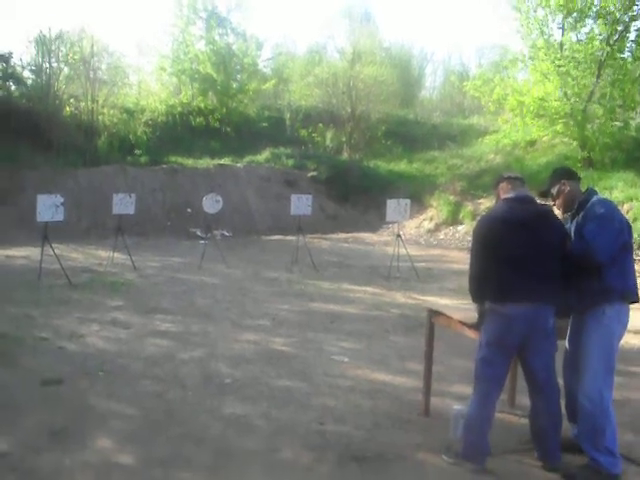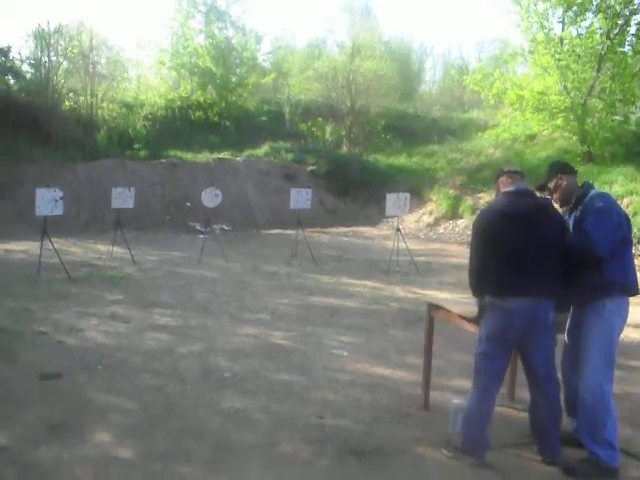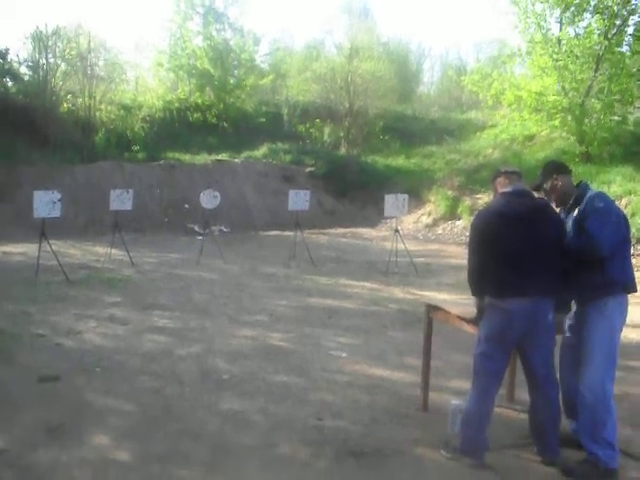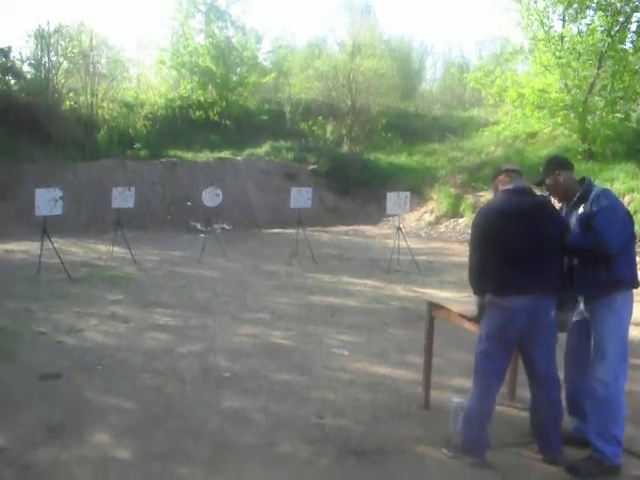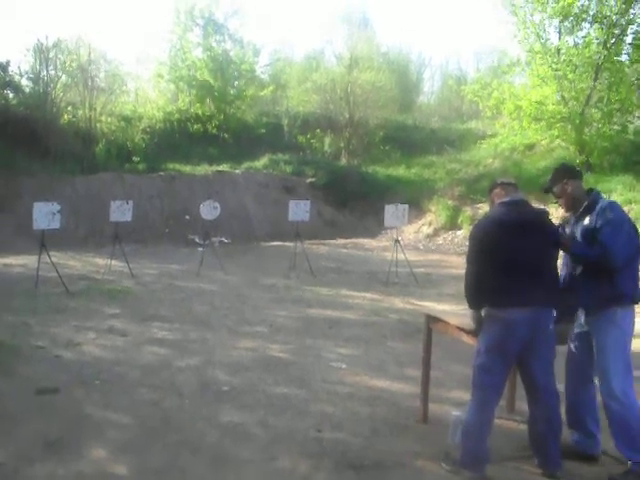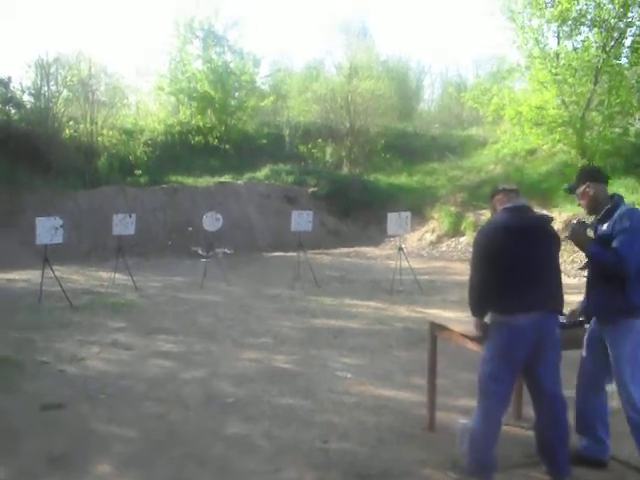
dt=0.2s
person 1, frame 1
left shoulder: (601, 210)
right shoulder: (578, 216)
left elbow: (594, 253)
left hip: (606, 307)
right hip: (586, 306)
left knee: (592, 386)
right knee: (575, 376)
right ankle: (583, 438)
person 1, frame 2
left shoulder: (600, 204)
right shoulder: (575, 209)
left elbow: (595, 247)
left hip: (606, 300)
right hip: (585, 299)
left knee: (593, 379)
right knee: (573, 369)
right ankle: (582, 431)
person 1, frame 3
left shoulder: (597, 203)
right shoulder: (570, 210)
left elbow: (597, 246)
left hip: (606, 299)
right hip: (584, 298)
left knee: (594, 379)
right knee: (571, 369)
right ankle: (583, 431)
person 1, frame 4
left shoulder: (602, 200)
right shoulder: (570, 208)
left elbow: (607, 244)
left wrist: (566, 240)
left hip: (611, 296)
right hip: (585, 296)
left knee: (605, 374)
right knee: (576, 366)
right ankle: (584, 429)
person 1, frame 5
left shoulder: (608, 213)
right shoulder: (575, 219)
left elbow: (611, 257)
left wrist: (571, 247)
left hip: (612, 310)
right hip: (585, 309)
left knee: (614, 386)
right knee: (577, 377)
right ankle: (585, 442)
person 1, frame 6
right shoulder: (602, 221)
left wrist: (587, 247)
right wrist: (584, 307)
right hip: (603, 317)
right knee: (588, 384)
right ankle: (592, 448)
person 2, frame 1
left shoulder: (490, 221)
right shoulder: (552, 222)
left elbow: (478, 269)
right elbow: (563, 266)
left wrist: (480, 301)
right wrist: (550, 301)
left hip: (504, 311)
right hip: (542, 311)
left knee: (487, 383)
right knee: (544, 384)
left ankle: (472, 451)
right ankle: (551, 455)
person 2, frame 2
left shoulder: (490, 215)
right shoulder: (552, 215)
left elbow: (478, 262)
right elbow: (563, 260)
left wrist: (480, 294)
right wrist: (550, 295)
left hip: (505, 304)
right hip: (542, 305)
left knee: (487, 377)
right knee: (544, 378)
left ankle: (472, 445)
right ankle: (550, 448)
person 2, frame 3
left shoulder: (488, 216)
right shoulder: (550, 215)
left elbow: (477, 263)
right elbow: (561, 259)
left wrist: (480, 295)
left hip: (504, 305)
right hip: (542, 305)
left knee: (486, 377)
right knee: (544, 378)
left ankle: (470, 446)
right ankle: (549, 449)
person 2, frame 4
left shoulder: (489, 213)
right shoulder: (550, 212)
left elbow: (478, 260)
right elbow: (560, 256)
left wrist: (481, 293)
left hip: (505, 302)
right hip: (543, 302)
left knee: (487, 376)
right knee: (545, 377)
left ankle: (472, 445)
right ankle: (551, 447)
person 2, frame 5
left shoulder: (487, 225)
right shoulder: (546, 225)
left elbow: (475, 272)
right elbow: (550, 268)
left wrist: (476, 306)
left hip: (504, 314)
right hip: (541, 314)
left knee: (486, 389)
right knee: (544, 389)
person 2, frame 6
left shoulder: (491, 231)
right shoulder: (547, 229)
left elbow: (480, 279)
right elbow: (550, 274)
left wrist: (479, 314)
left hip: (510, 320)
right hip: (546, 318)
left knee: (493, 395)
right knee: (549, 394)
